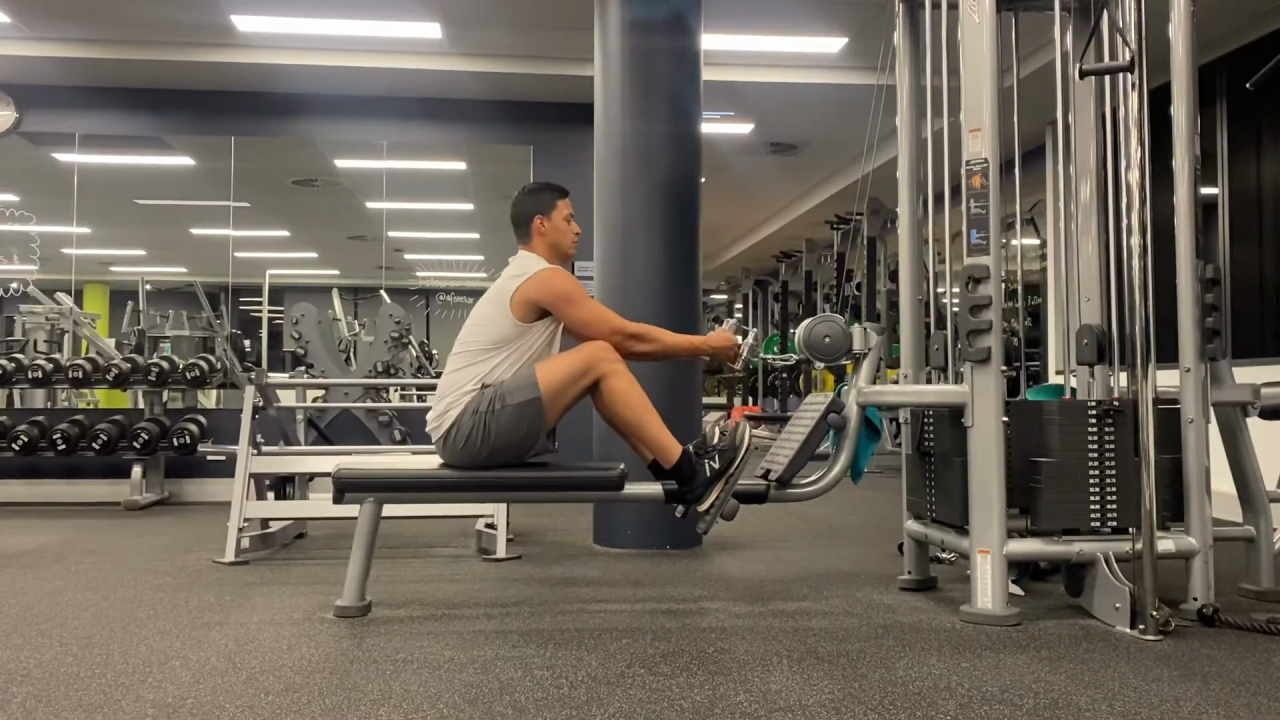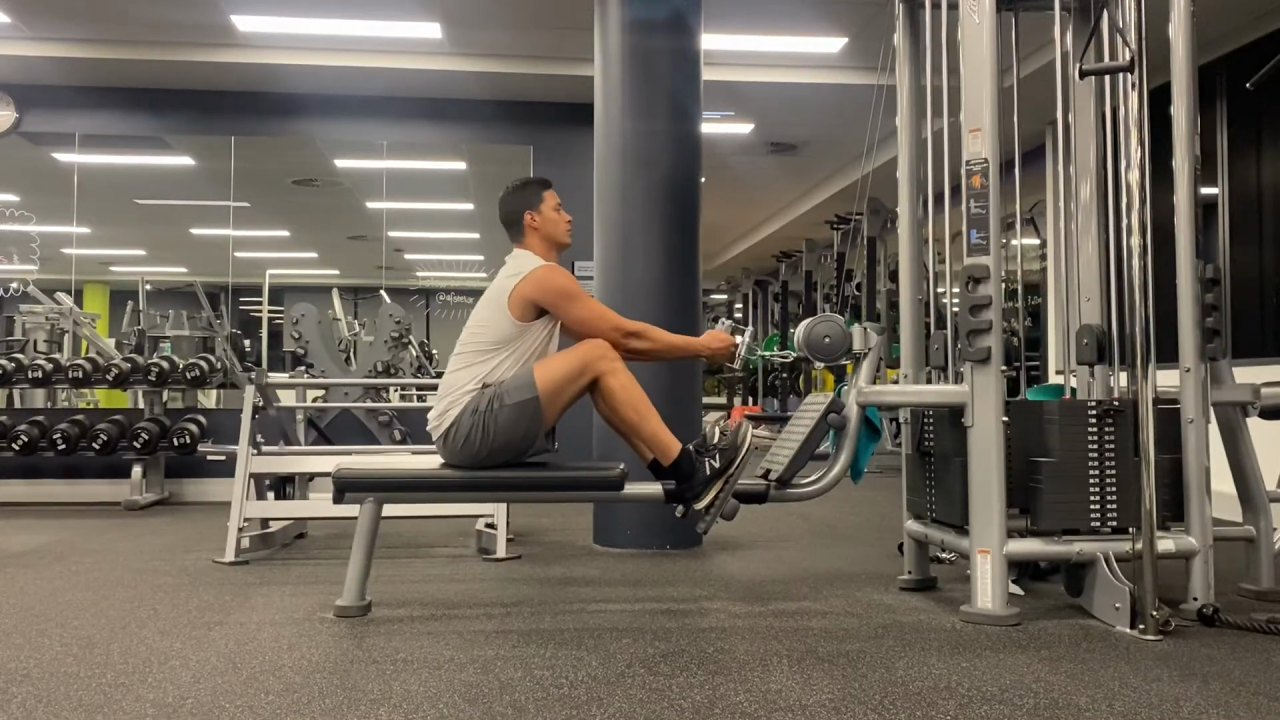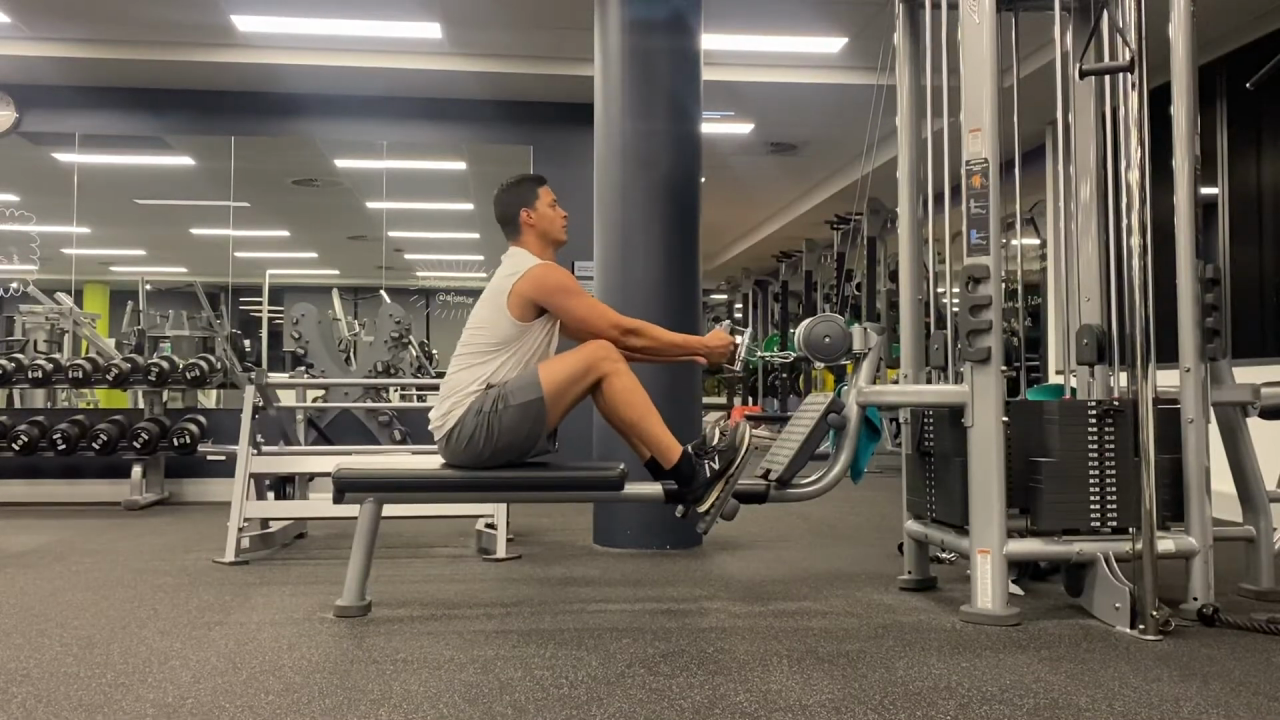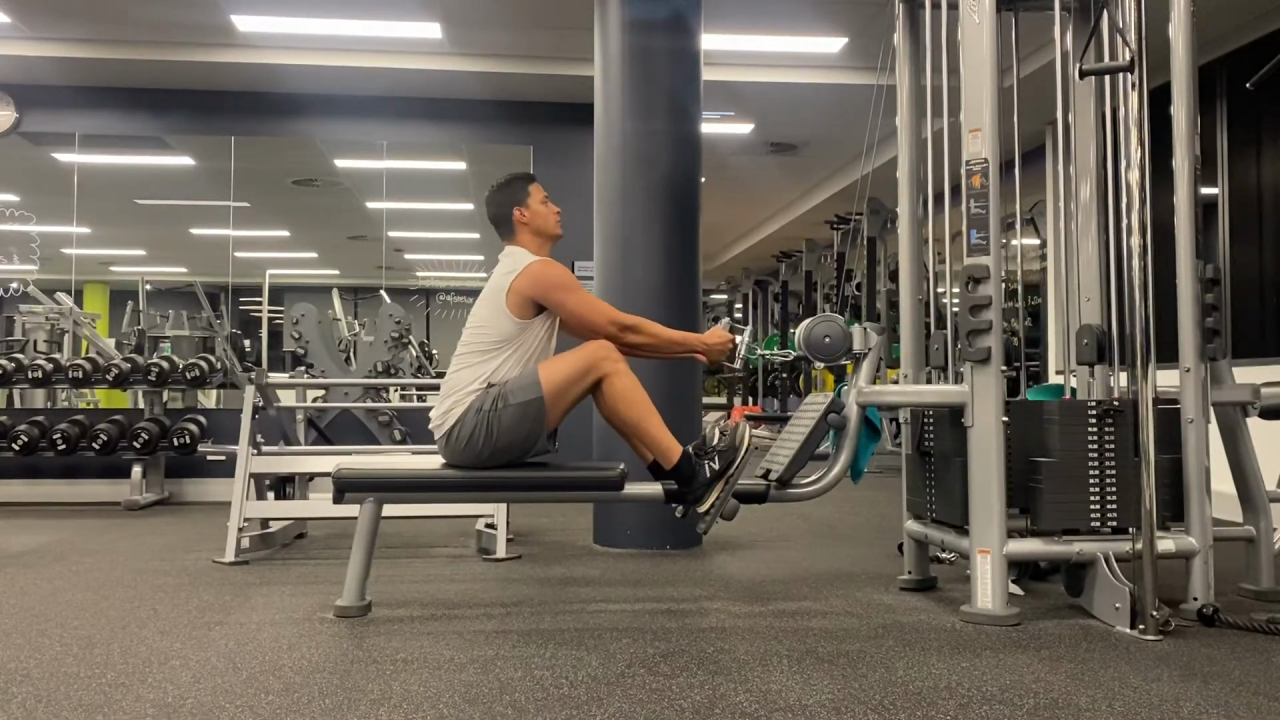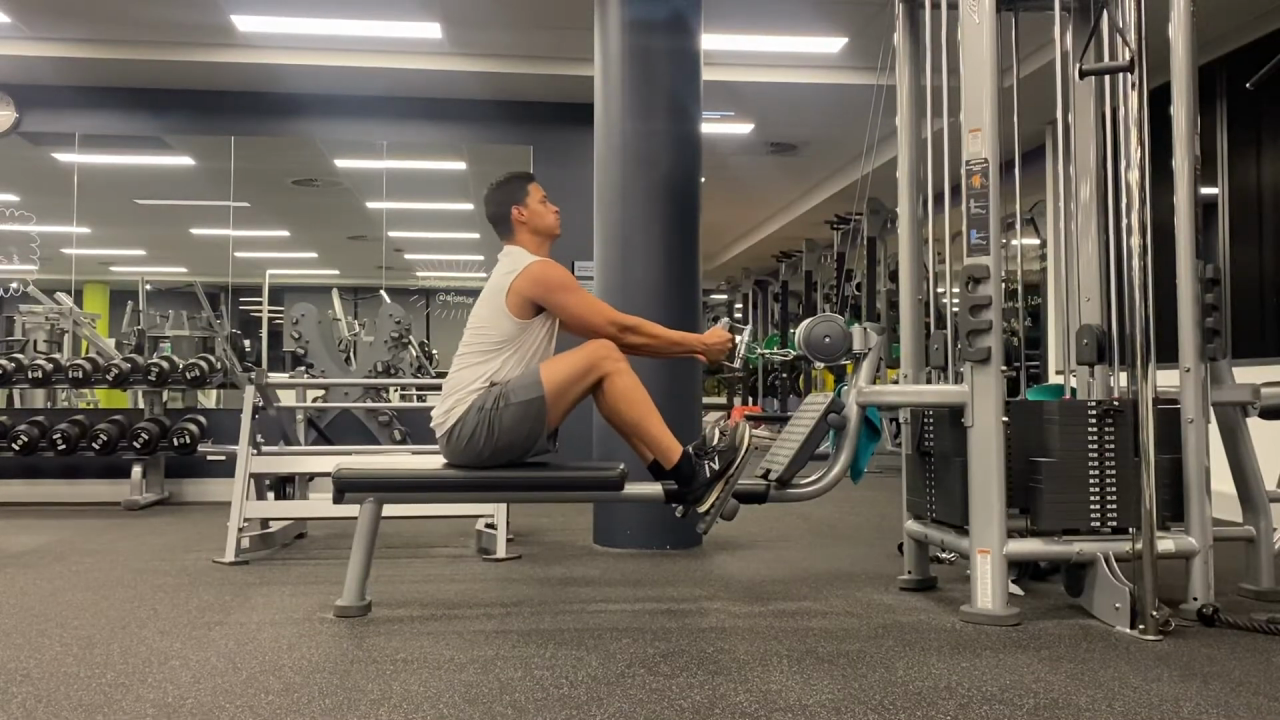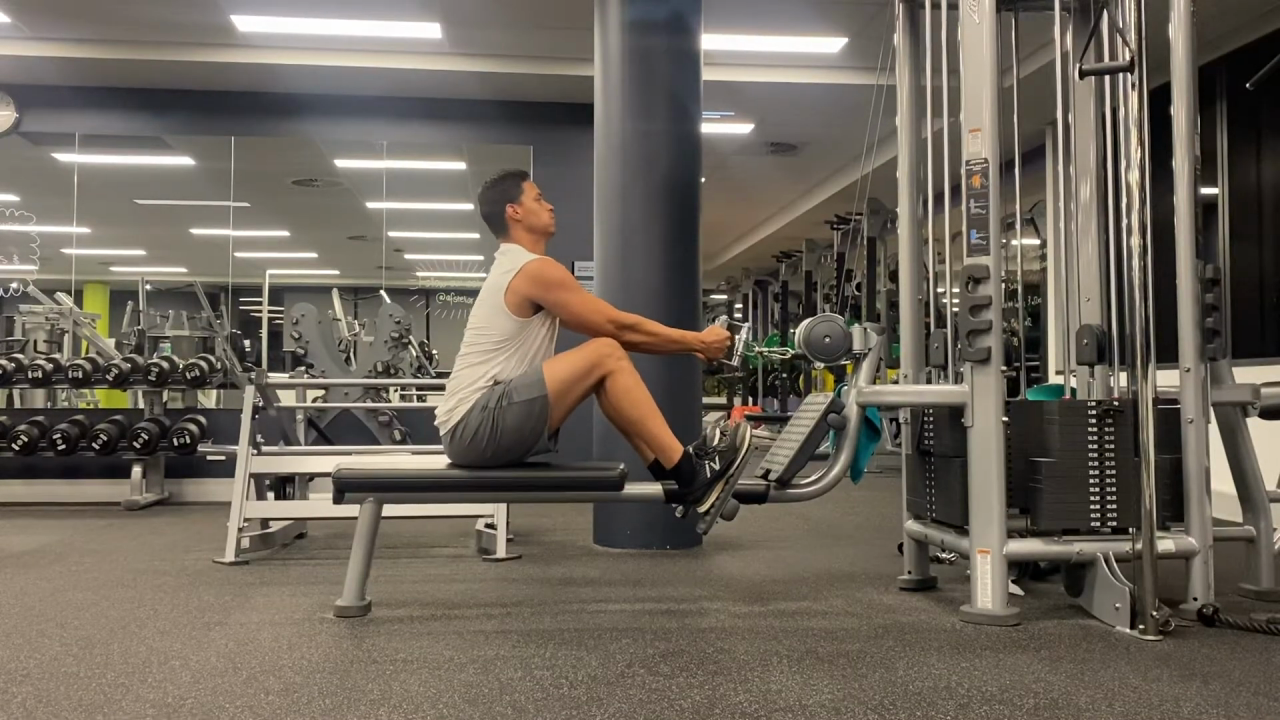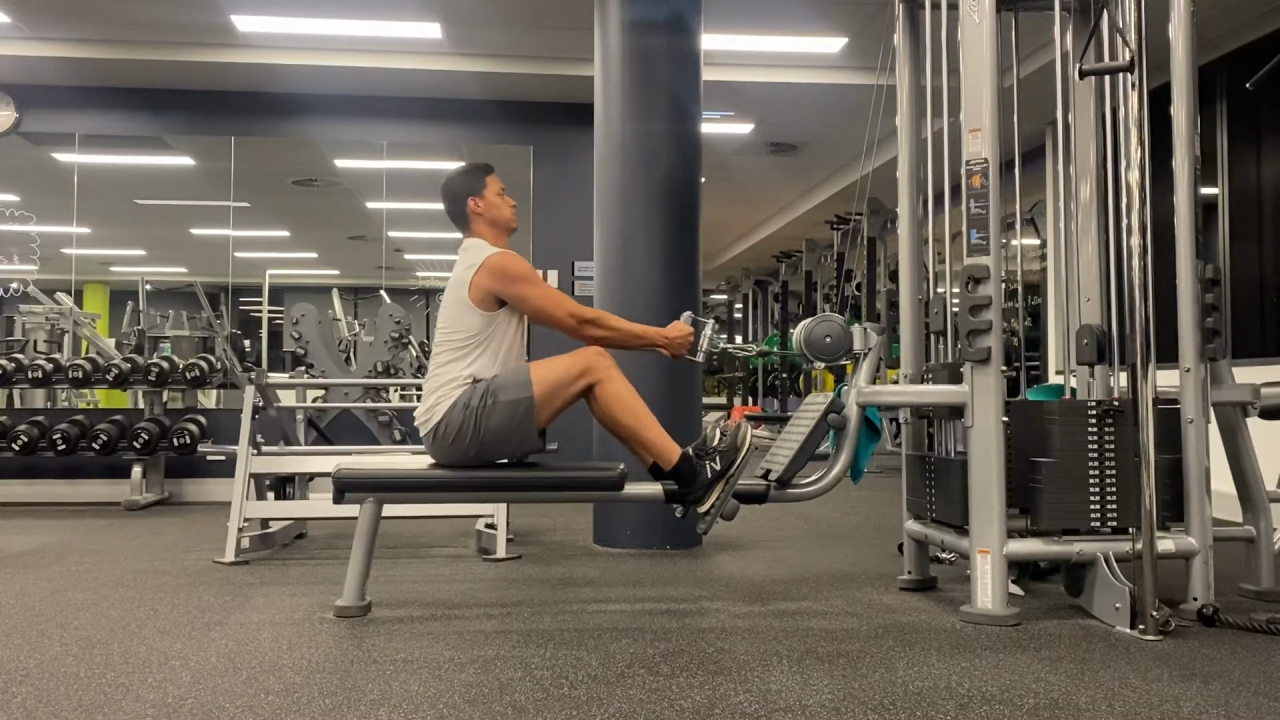
dt=0.4s
person 1, frame 1
left shoulder: (530, 278)
right shoulder: (546, 279)
left elbow: (620, 337)
right elbow: (626, 337)
left wrist: (695, 345)
right wrist: (706, 346)
left hip: (482, 425)
right hip: (466, 428)
left knee: (602, 359)
right knee: (601, 358)
left ankle: (673, 466)
right ankle: (690, 475)
person 1, frame 2
left shoulder: (528, 274)
right shoulder: (542, 277)
left elbow: (617, 338)
right elbow: (624, 335)
left wrist: (691, 350)
right wrist: (702, 346)
left hip: (481, 424)
right hip: (466, 428)
left knee: (600, 358)
right knee: (598, 357)
left ankle: (673, 465)
right ankle: (688, 473)
person 1, frame 3
left shoulder: (524, 273)
right shoulder: (540, 275)
left elbow: (612, 337)
right elbow: (623, 332)
left wrist: (686, 354)
right wrist: (702, 345)
left hip: (481, 423)
right hip: (469, 428)
left knee: (603, 353)
right knee: (602, 359)
left ankle: (673, 467)
right ankle: (690, 475)
person 1, frame 4
left shoulder: (521, 271)
right shoulder: (537, 271)
left elbow: (610, 332)
right elbow: (620, 328)
left wrist: (688, 349)
right wrist: (700, 343)
left hip: (480, 424)
right hip: (469, 428)
left knee: (604, 353)
right knee: (603, 358)
left ankle: (674, 468)
right ankle: (689, 475)
person 1, frame 5
left shoulder: (519, 271)
right shoulder: (537, 272)
left elbow: (612, 331)
right elbow: (620, 328)
left wrist: (688, 348)
right wrist: (699, 343)
left hip: (482, 423)
right hip: (471, 427)
left knee: (605, 351)
right knee: (604, 357)
left ankle: (675, 468)
right ankle: (689, 475)
person 1, frame 6
left shoulder: (516, 268)
right shoulder: (534, 270)
left elbow: (612, 328)
right elbow: (618, 326)
left wrist: (688, 343)
right wrist: (697, 341)
left hip: (482, 422)
right hip: (475, 426)
left knee: (605, 354)
right knee: (607, 354)
left ankle: (676, 467)
right ankle: (689, 475)
person 1, frame 7
left shoulder: (482, 263)
right shoulder: (498, 264)
left elbow: (575, 322)
right elbow: (581, 321)
left wrist: (651, 339)
right wrist: (659, 337)
left hip: (465, 420)
right hip: (456, 424)
left knee: (591, 364)
right knee: (593, 365)
left ankle: (675, 467)
right ankle: (688, 475)
